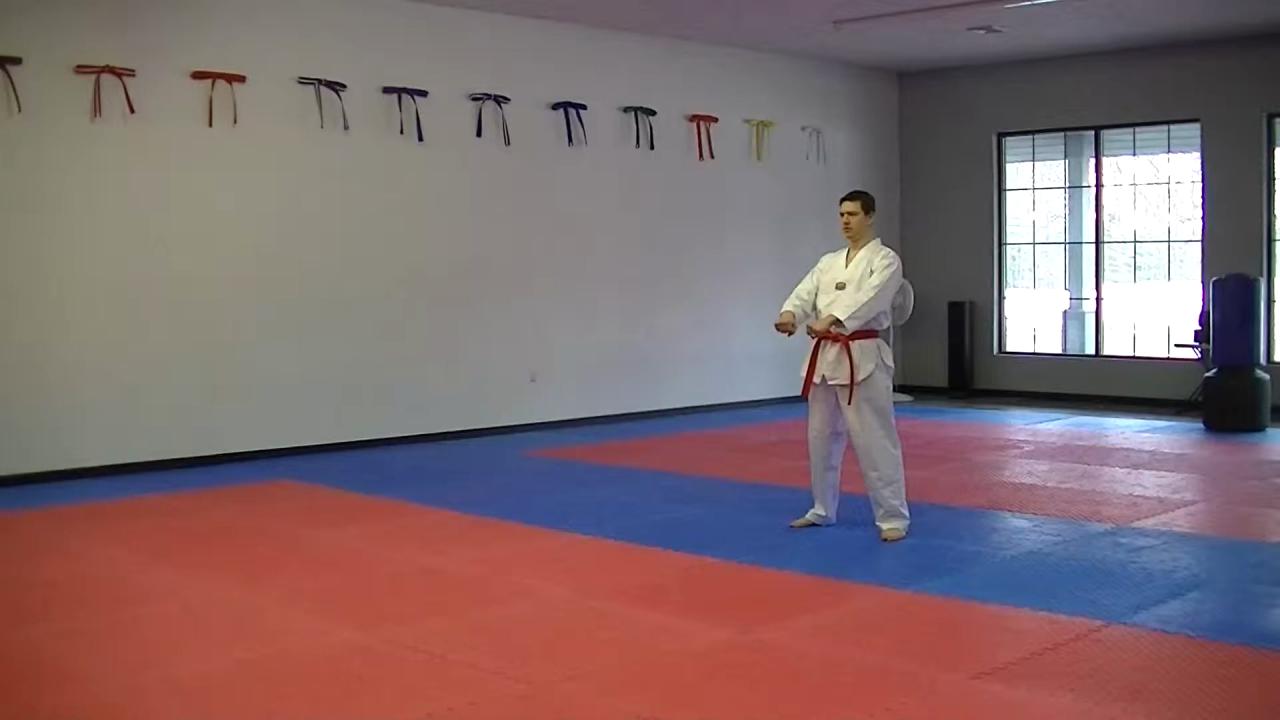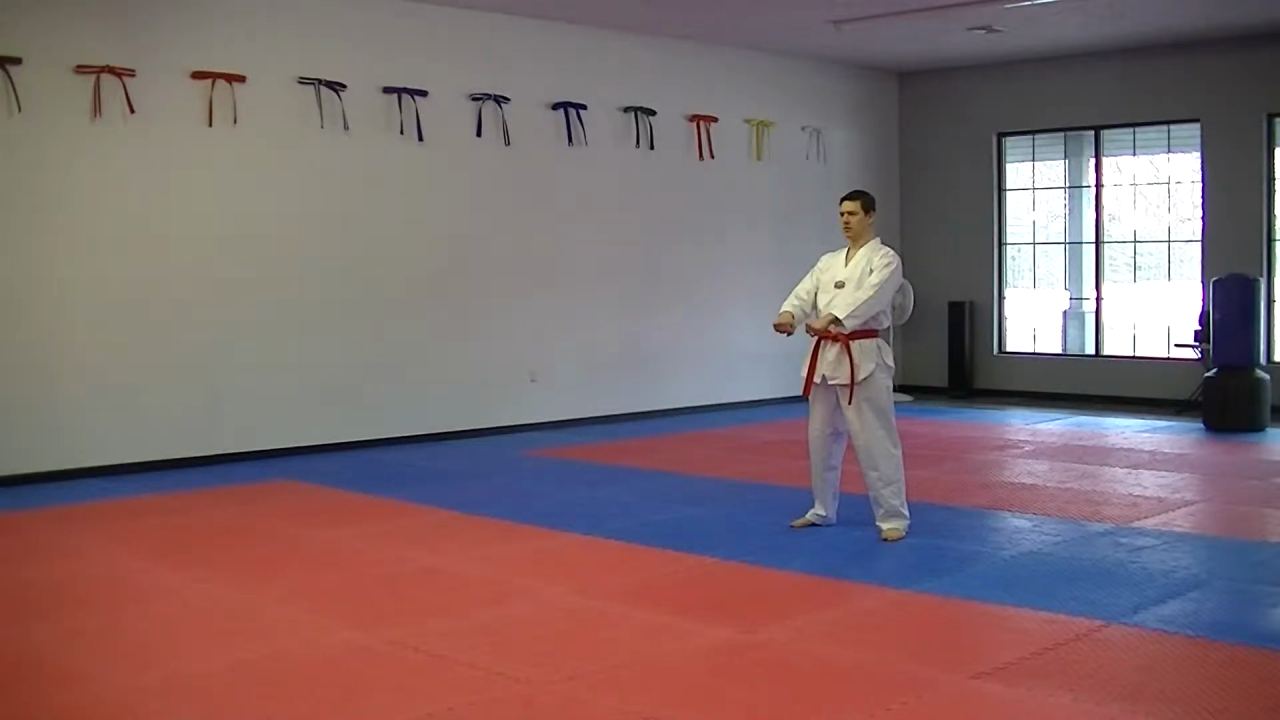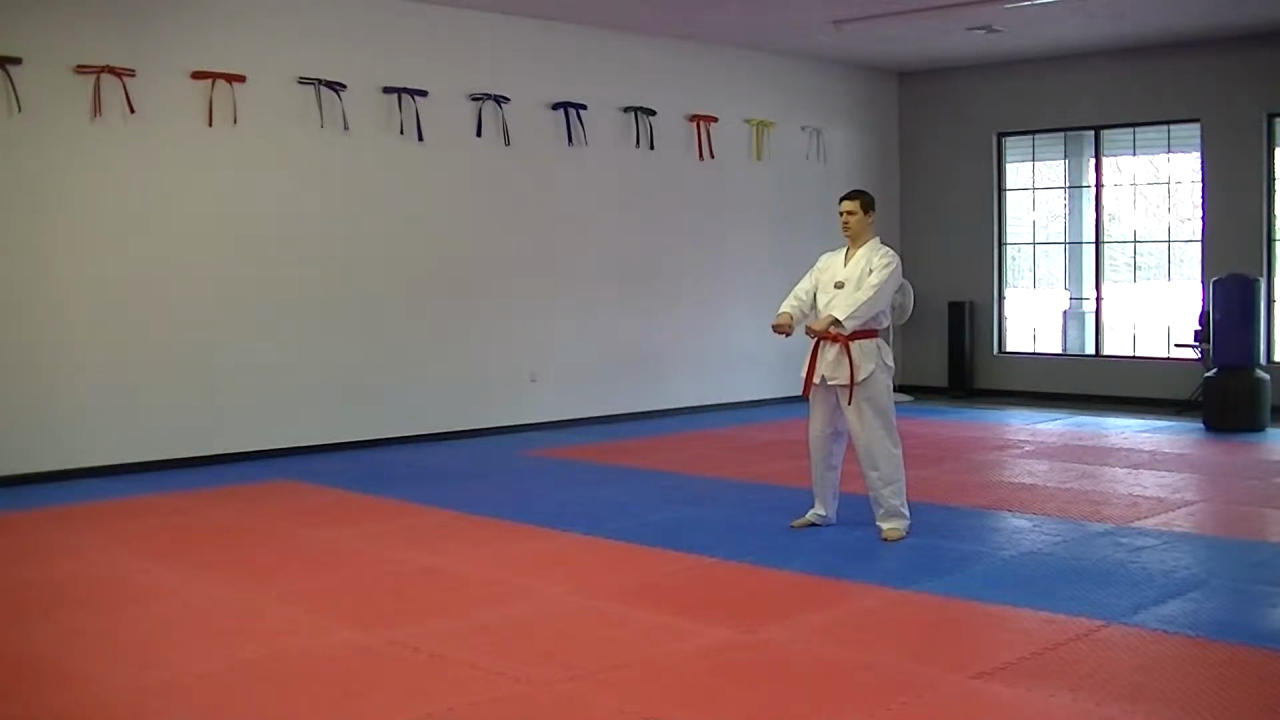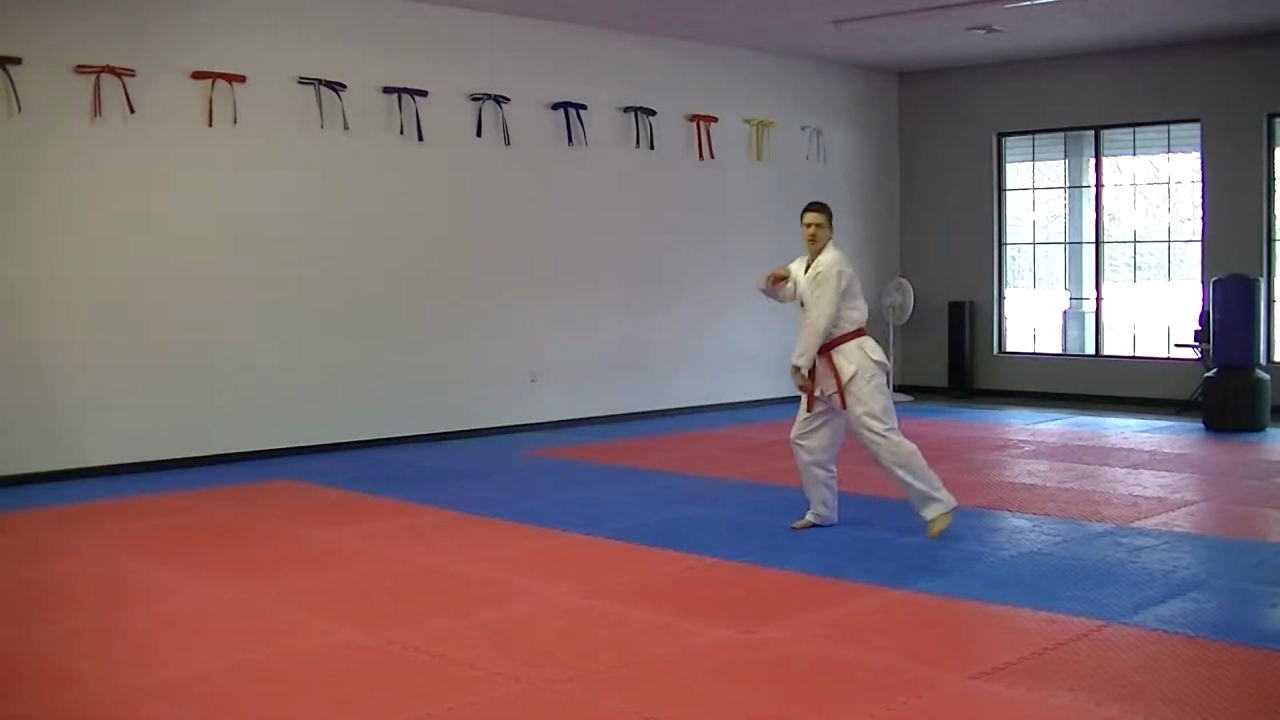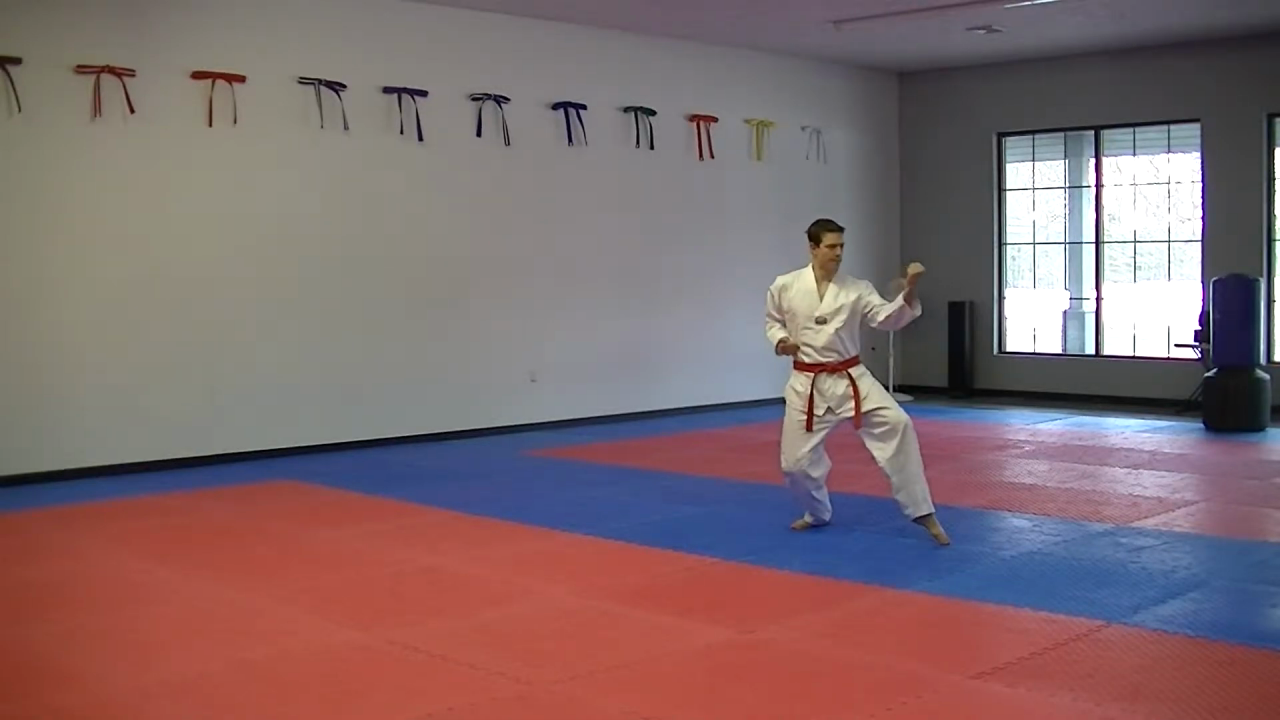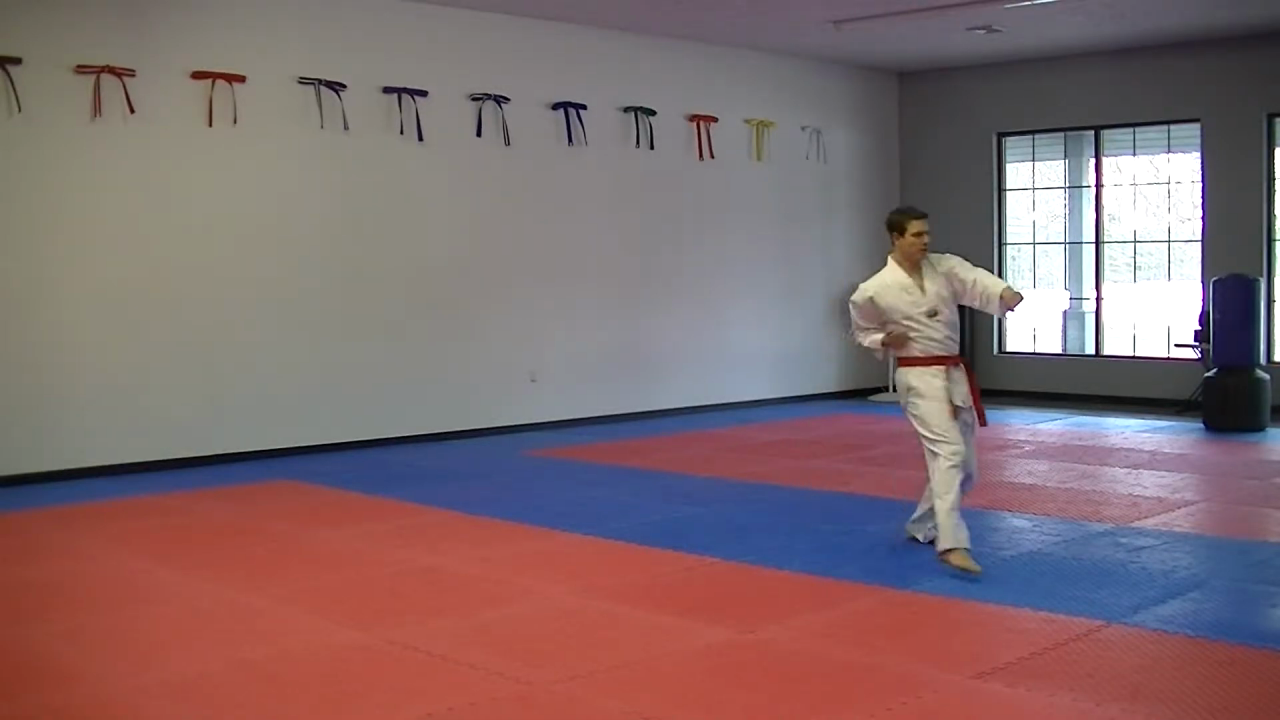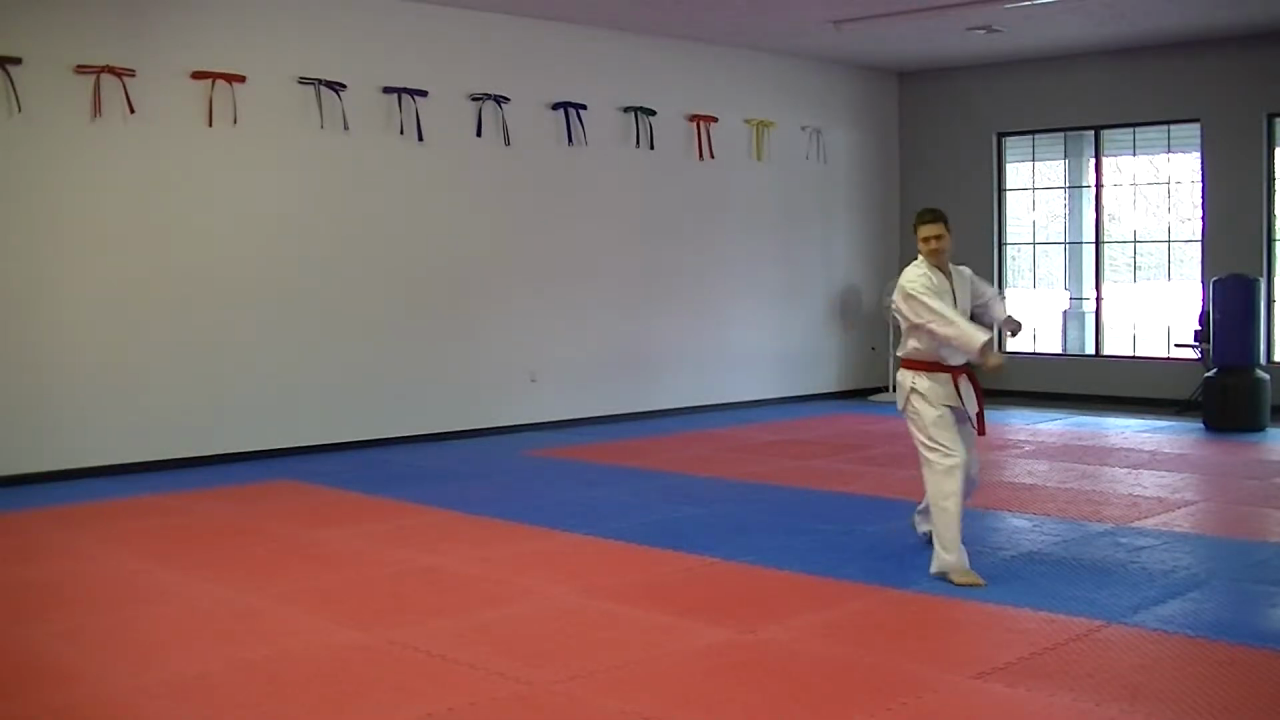
dt=0.7s
person 1, frame 1
left shoulder: (885, 260)
right shoulder: (828, 262)
left elbow: (868, 298)
right elbow: (805, 292)
left wrist: (830, 320)
right wrist: (789, 313)
left hip: (863, 358)
right hip: (825, 358)
left knee: (875, 439)
right knee: (821, 436)
left ankle: (893, 517)
right ankle: (822, 510)
person 1, frame 2
left shoulder: (885, 259)
right shoulder: (828, 262)
left elbow: (867, 297)
right elbow: (805, 292)
left wrist: (828, 318)
right wrist: (788, 313)
left hip: (863, 358)
right hip: (826, 357)
left knee: (875, 439)
right knee: (822, 436)
left ankle: (893, 517)
right ankle: (823, 510)
person 1, frame 3
left shoulder: (885, 259)
right shoulder: (828, 261)
left elbow: (868, 298)
right elbow: (804, 292)
left wrist: (829, 320)
right wrist: (787, 314)
left hip: (863, 357)
right hip: (826, 357)
left knee: (875, 439)
right knee: (822, 437)
left ankle: (893, 517)
right ankle: (823, 510)
person 1, frame 4
left shoulder: (831, 265)
right shoulder: (803, 266)
left elbow: (818, 321)
right elbow: (777, 294)
left wrist: (799, 365)
right wrist: (774, 280)
left hip: (854, 361)
right hip: (827, 366)
left knee: (882, 434)
right knee: (806, 440)
left ankle: (937, 506)
right ankle: (822, 511)
person 1, frame 5
left shoulder: (856, 288)
right shoulder: (785, 286)
left elbow: (888, 318)
right elbow: (773, 321)
left wrist: (909, 291)
right wrist: (780, 340)
left hip: (851, 379)
right hip: (807, 385)
left knee: (897, 424)
right knee: (796, 462)
left ankle: (922, 511)
right ankle: (817, 513)
person 1, frame 6
left shoulder: (944, 266)
right shoulder: (873, 291)
left elbow: (976, 282)
right elbow: (863, 331)
left wrist: (1003, 293)
right wrist: (884, 341)
left hip: (954, 375)
right hip: (920, 379)
left knee: (962, 463)
right knee: (948, 454)
left ankle: (922, 526)
right ankle: (953, 546)
person 1, frame 7
left shoulder: (963, 276)
right shoulder: (914, 281)
left elbow: (990, 300)
right elbow: (943, 322)
left wrist: (1006, 318)
right wrist: (982, 349)
left hip: (956, 382)
right hip: (923, 383)
left knee: (966, 469)
right knee: (948, 461)
left ankle: (930, 522)
right ankle: (950, 560)
